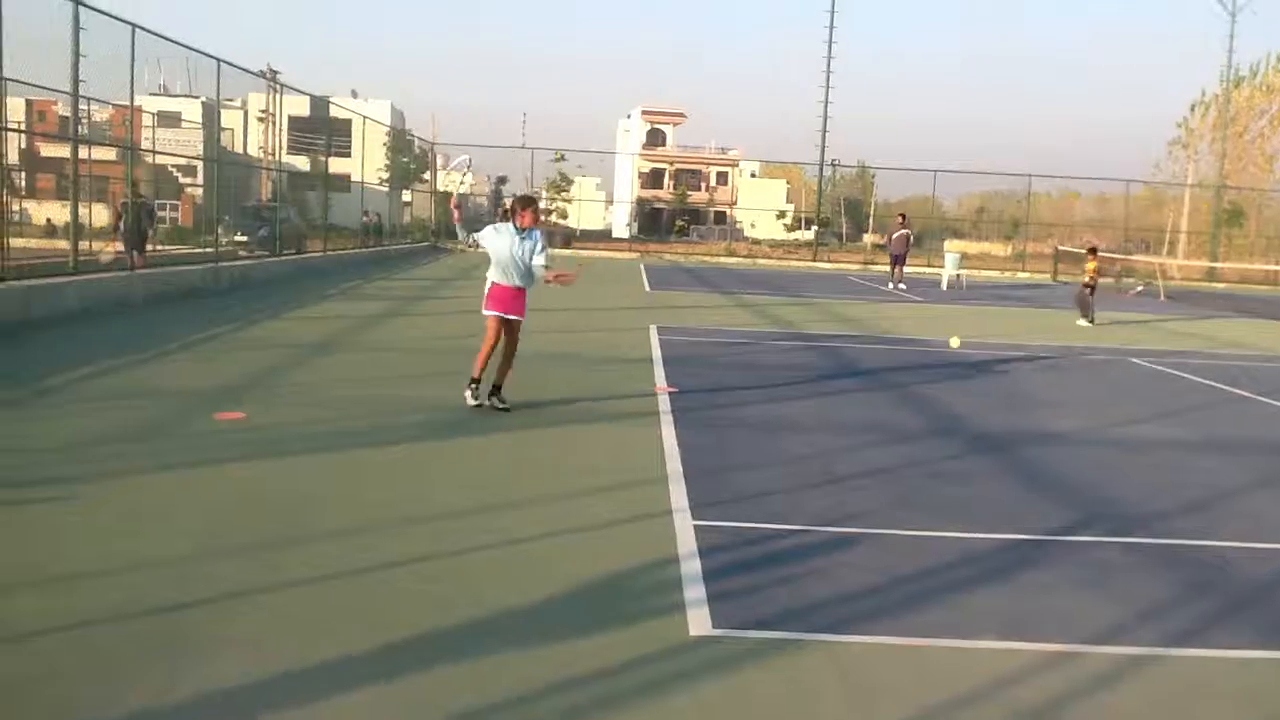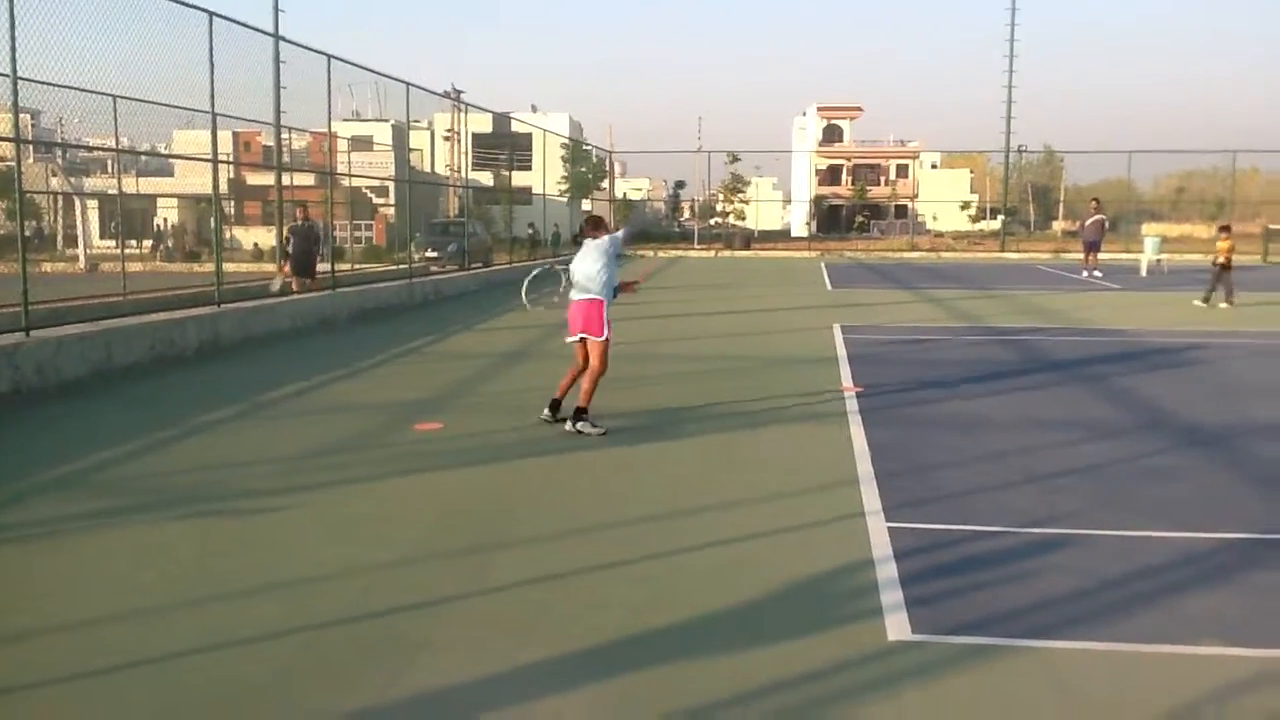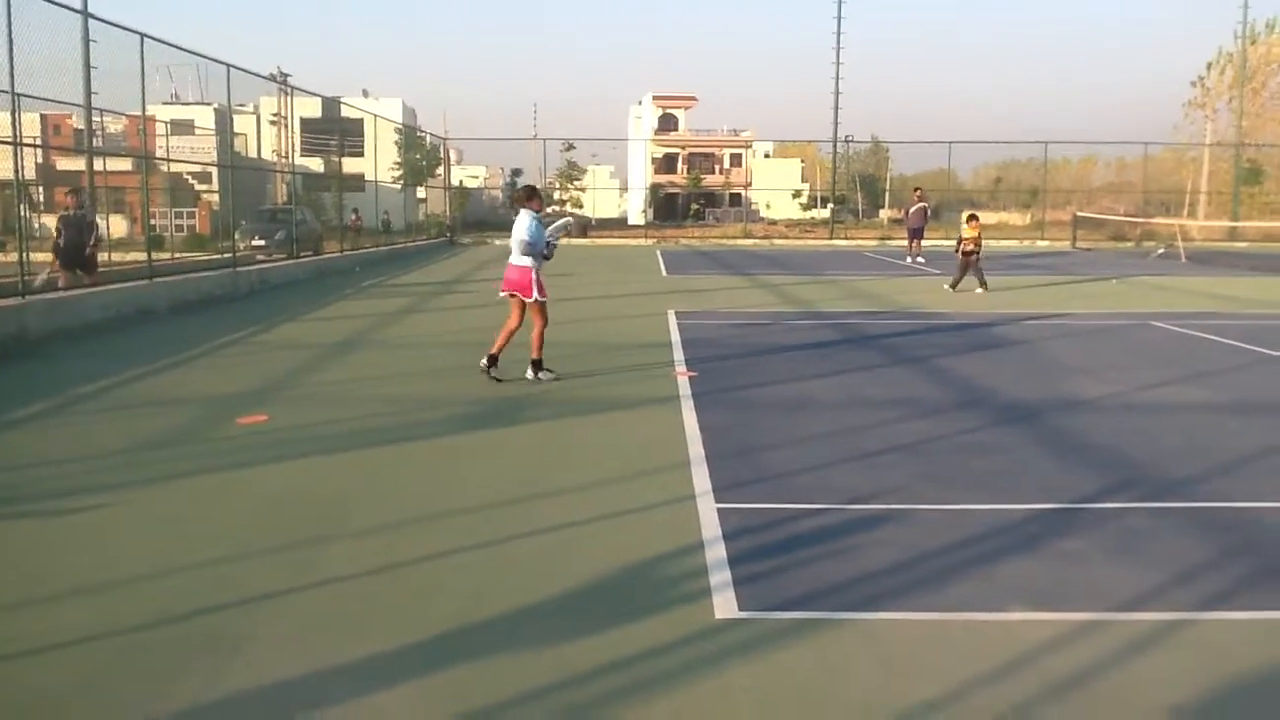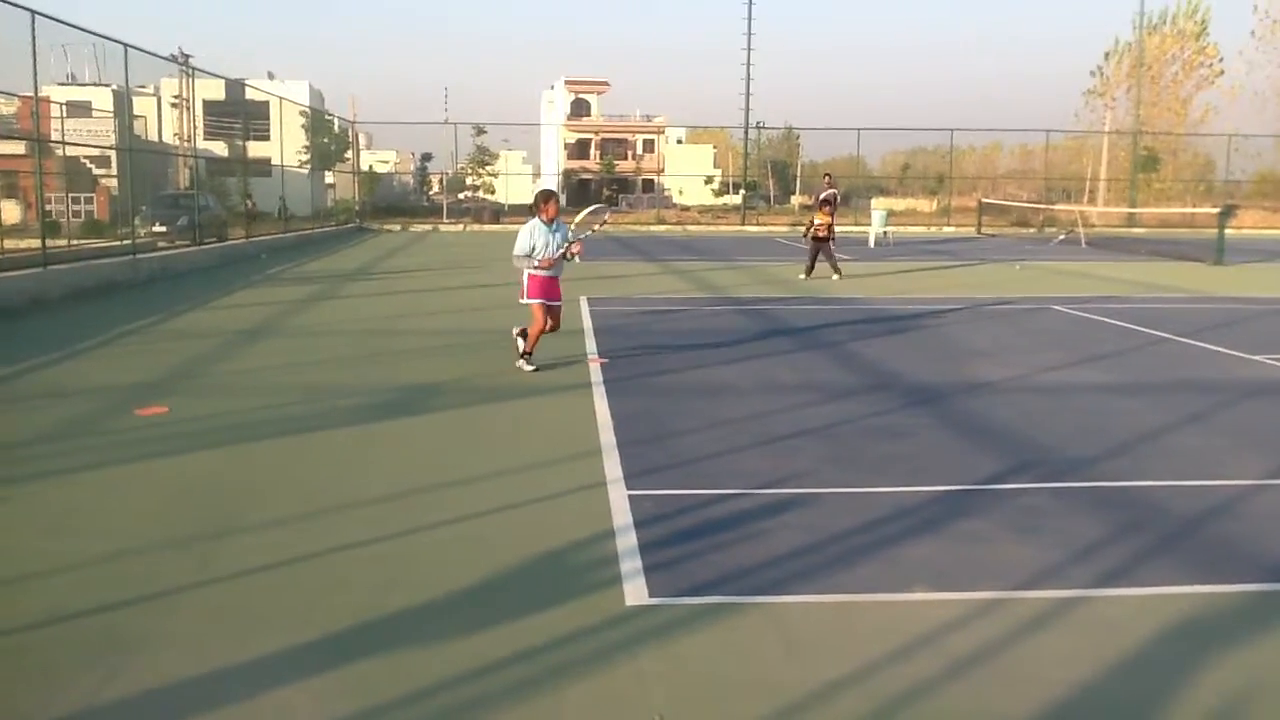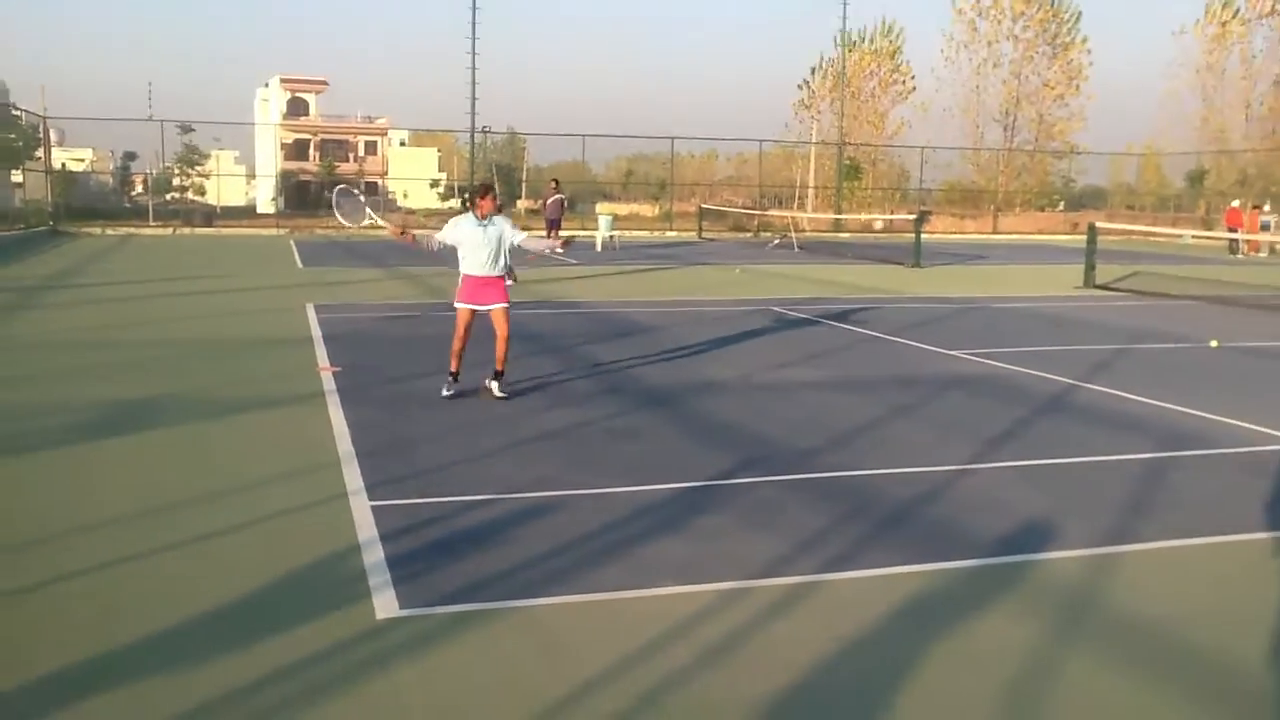
dt=1s
person 1, frame 1
left shoulder: (537, 236)
right shoulder: (496, 231)
left elbow: (539, 267)
right elbow: (469, 241)
left wrist: (550, 276)
right wrist: (457, 217)
left hip: (519, 293)
right hip: (497, 289)
left knee: (511, 346)
right knee: (493, 339)
left ankle: (495, 392)
right ankle: (474, 384)
person 1, frame 2
left shoulder: (578, 258)
right shoulder: (606, 244)
right elbow: (624, 233)
left wrist: (618, 288)
left hip: (577, 306)
right hip: (594, 306)
left knee: (582, 363)
right knee: (598, 366)
left ankle: (553, 408)
right ankle: (578, 418)
person 1, frame 3
left shoulder: (524, 219)
right shoulder: (529, 220)
right elbow: (522, 247)
left wrist: (544, 247)
right wrist: (544, 253)
left hip: (515, 270)
right hip: (526, 273)
left knee: (514, 321)
right knee: (541, 320)
left ankle: (491, 360)
right ankle: (536, 367)
person 1, frame 4
left shoulder: (561, 227)
right shoulder: (530, 229)
left elbow: (565, 249)
right elbow: (517, 259)
left wrist: (571, 250)
right wrist: (538, 264)
left hip: (553, 279)
right hip: (534, 279)
left knee: (554, 324)
right knee: (540, 322)
left ankle: (522, 333)
right ankle: (525, 356)
person 1, frame 5
left shoulder: (501, 223)
right shoulder: (458, 224)
left elbow: (523, 241)
right elbow: (434, 242)
right wrist: (409, 236)
left hip: (495, 283)
right hip: (469, 282)
left knee: (503, 332)
right knee: (461, 332)
left ankle: (496, 379)
right ankle: (452, 378)
